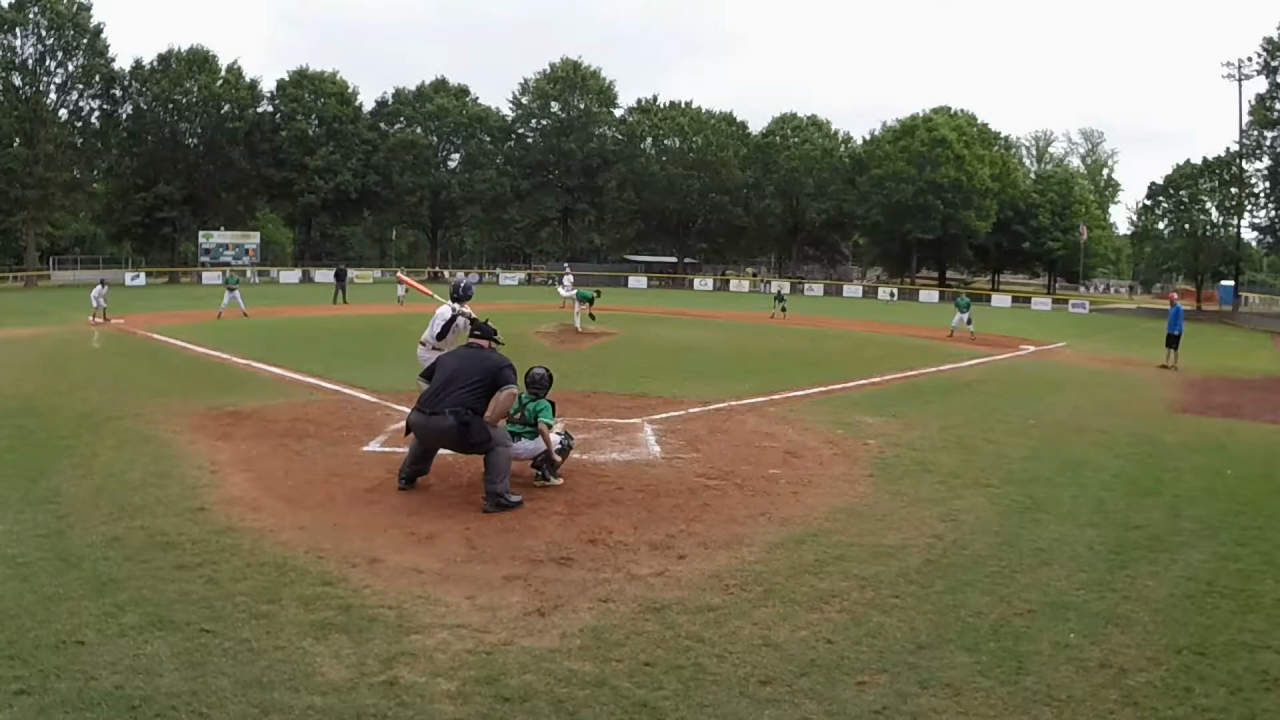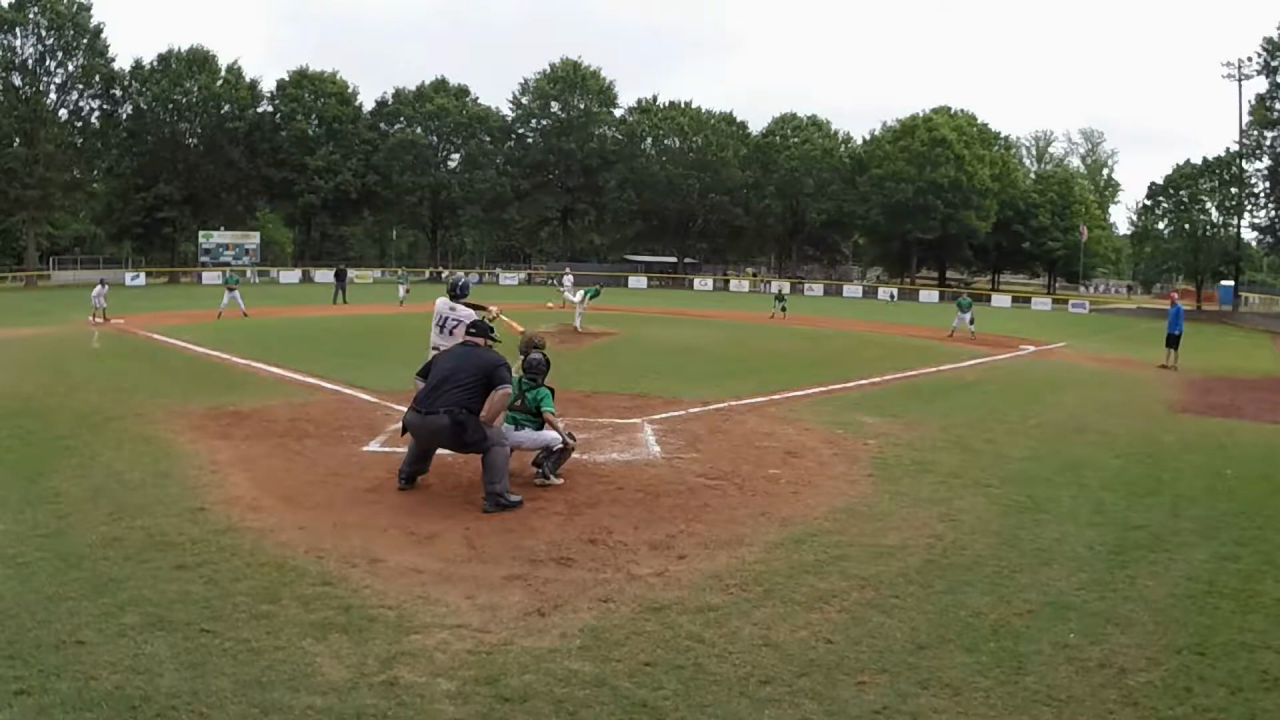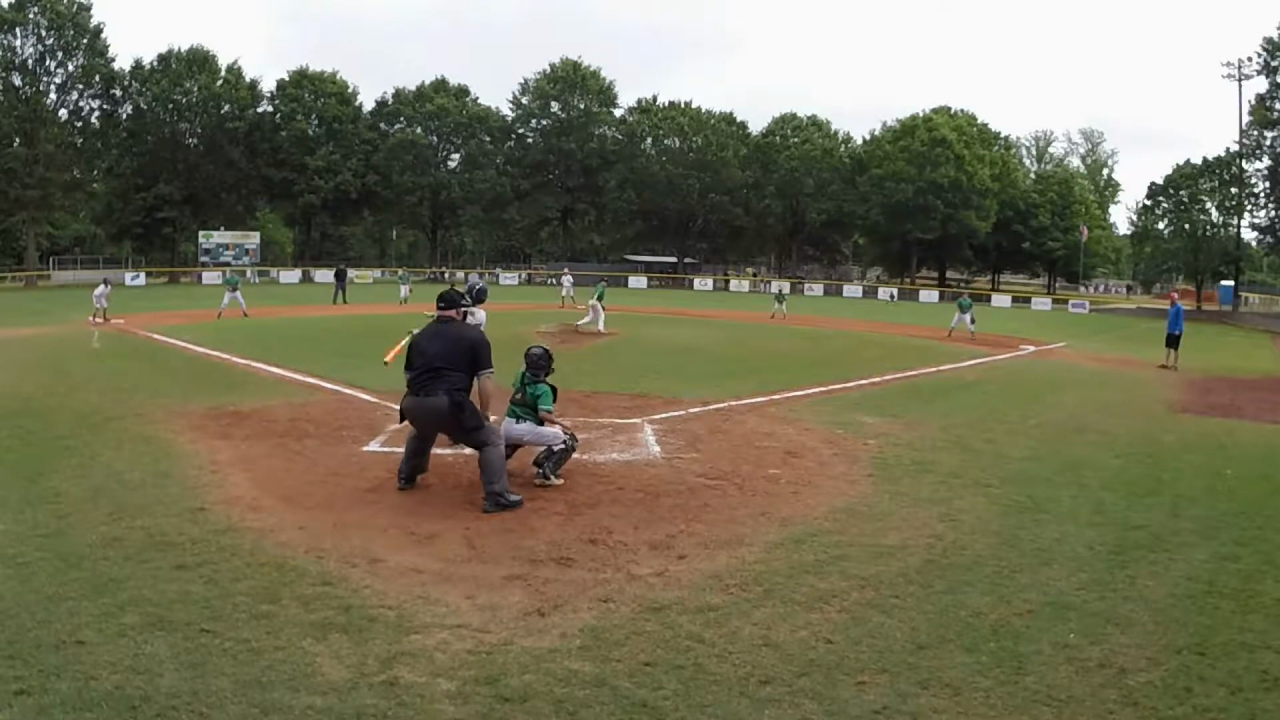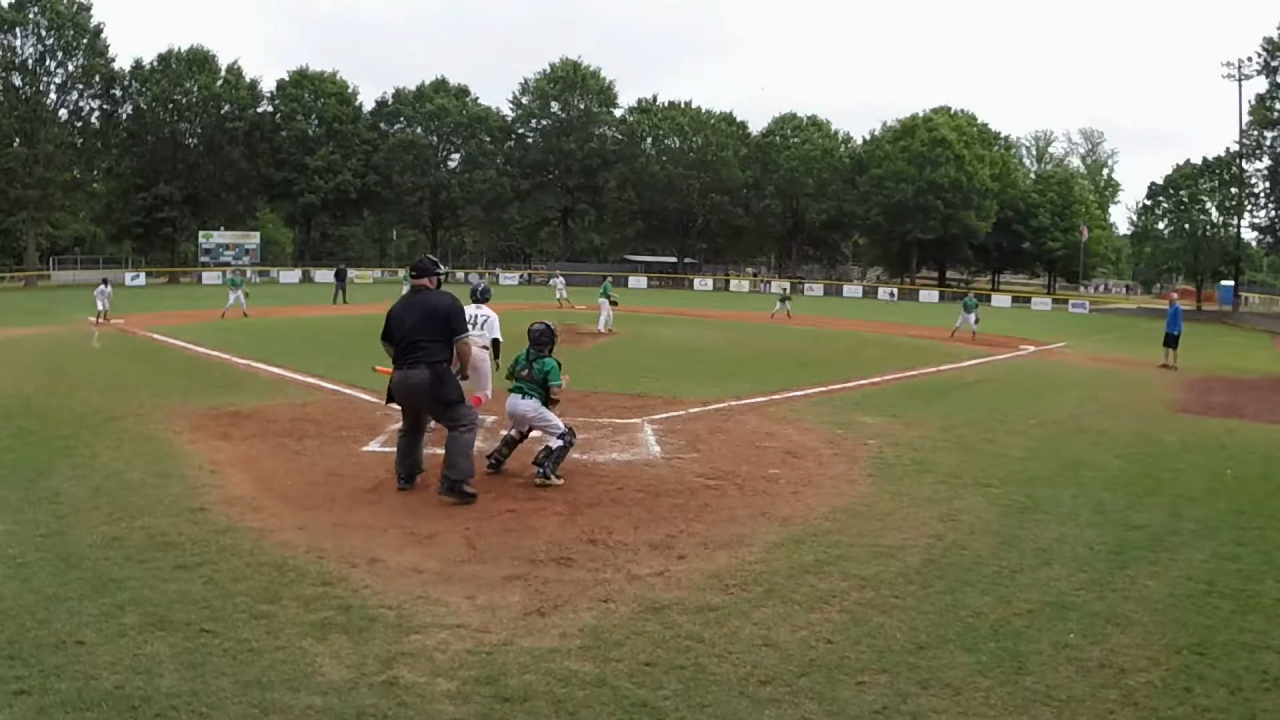
dt=0.3s
person 1, frame 1
left shoulder: (448, 356)
right shoulder: (499, 361)
left elbow: (423, 381)
right elbow: (510, 393)
right wrist: (489, 423)
left hip: (419, 421)
right hip: (453, 426)
right knee: (501, 440)
left ankle: (407, 477)
right ankle: (497, 497)
person 1, frame 2
left shoulder: (444, 354)
right shoulder: (494, 359)
left elbow: (419, 380)
right elbow: (504, 392)
right wrist: (485, 422)
left hip: (415, 421)
right hip: (449, 424)
right knee: (497, 440)
left ankle: (407, 477)
right ankle: (497, 497)
person 1, frame 3
left shoulder: (420, 335)
right shoulder: (472, 334)
left elbow: (409, 373)
right elbow: (485, 377)
right wrist: (483, 413)
left hip: (413, 402)
right hip: (448, 403)
left knee: (422, 432)
right knee: (490, 440)
left ankle: (406, 477)
right ankle: (497, 497)
person 1, frame 4
left shoulder: (397, 307)
right shoulder: (446, 301)
left elbow: (387, 345)
right elbow: (462, 341)
right wrist: (464, 367)
left hip: (401, 377)
right hip: (433, 376)
left knee: (412, 426)
right knee: (463, 422)
left ankle: (406, 476)
right ankle: (455, 482)
